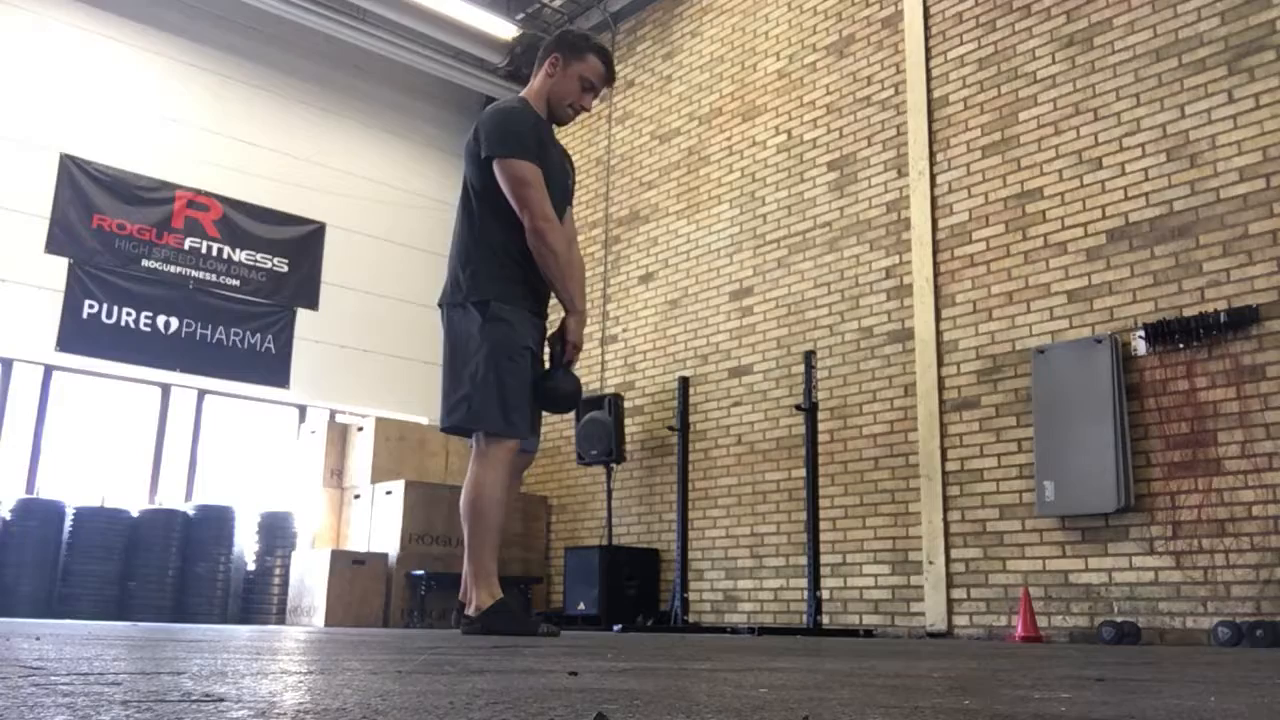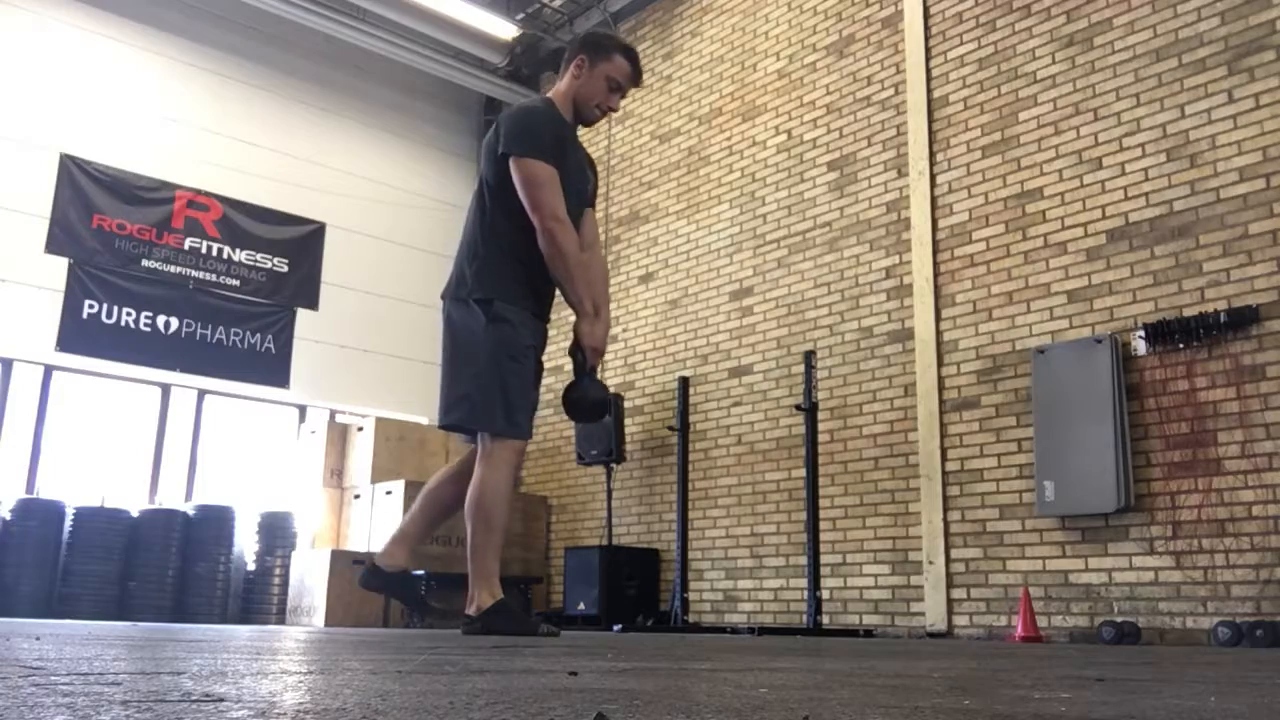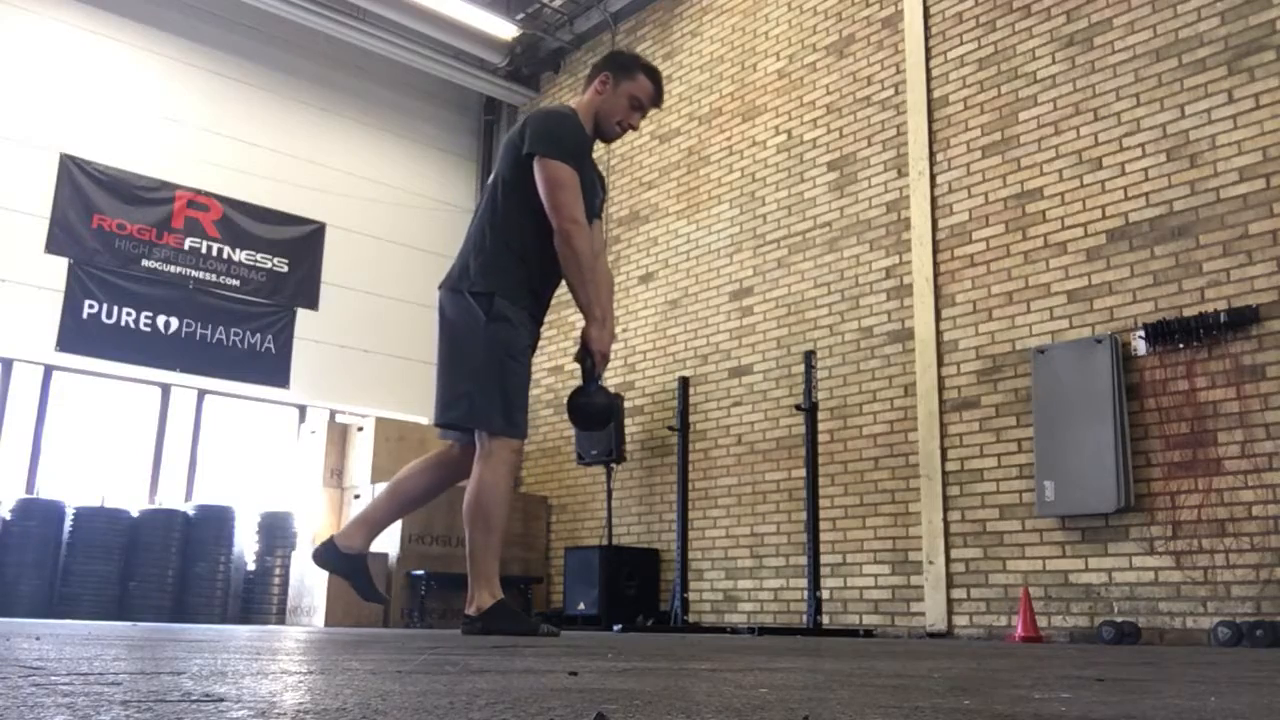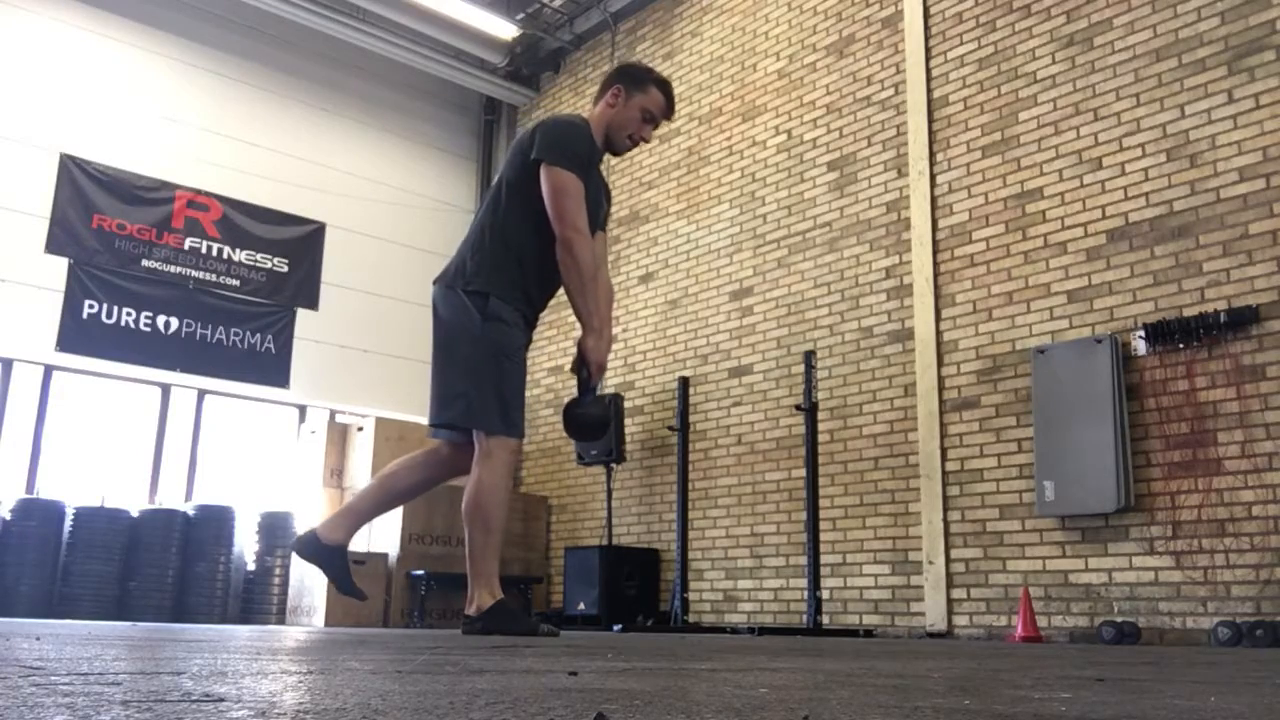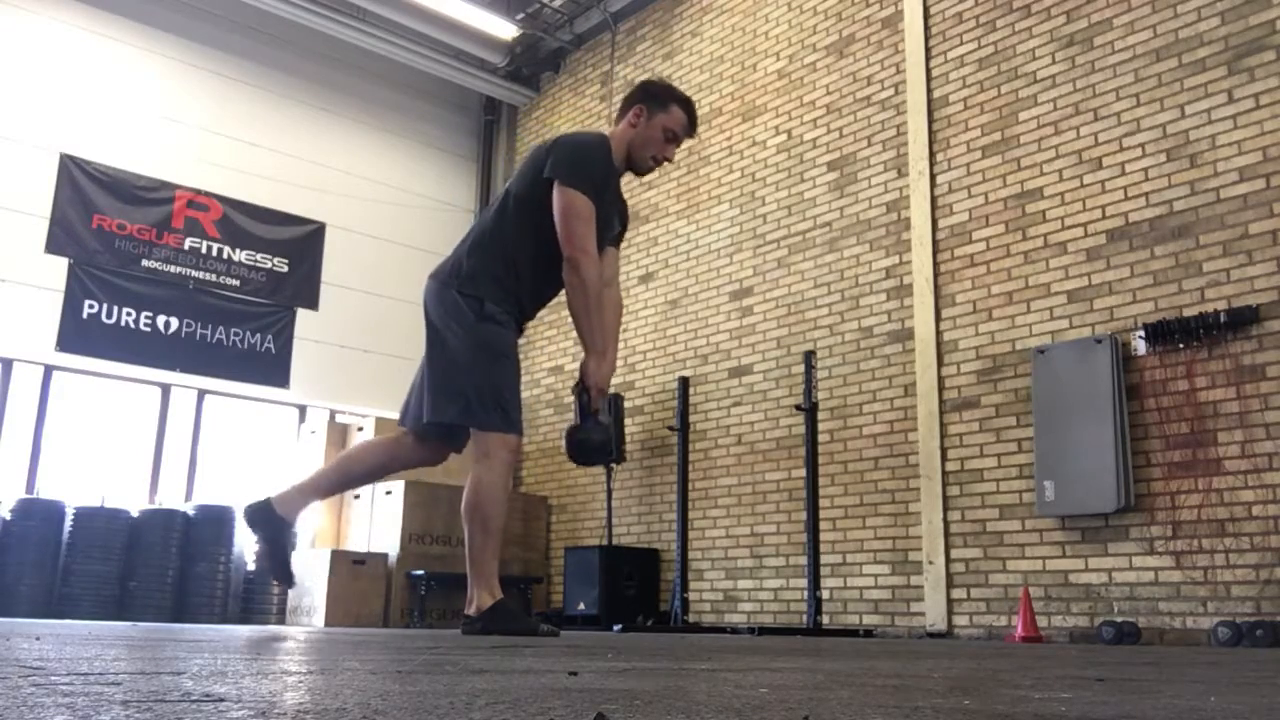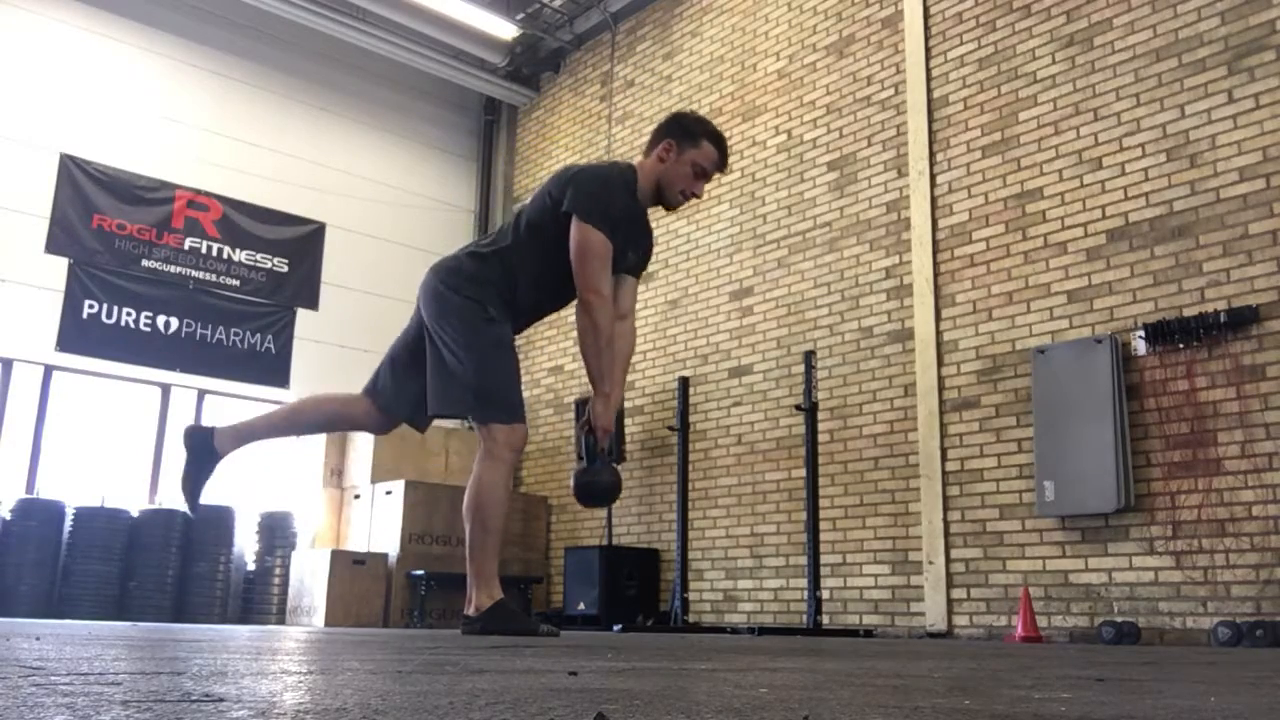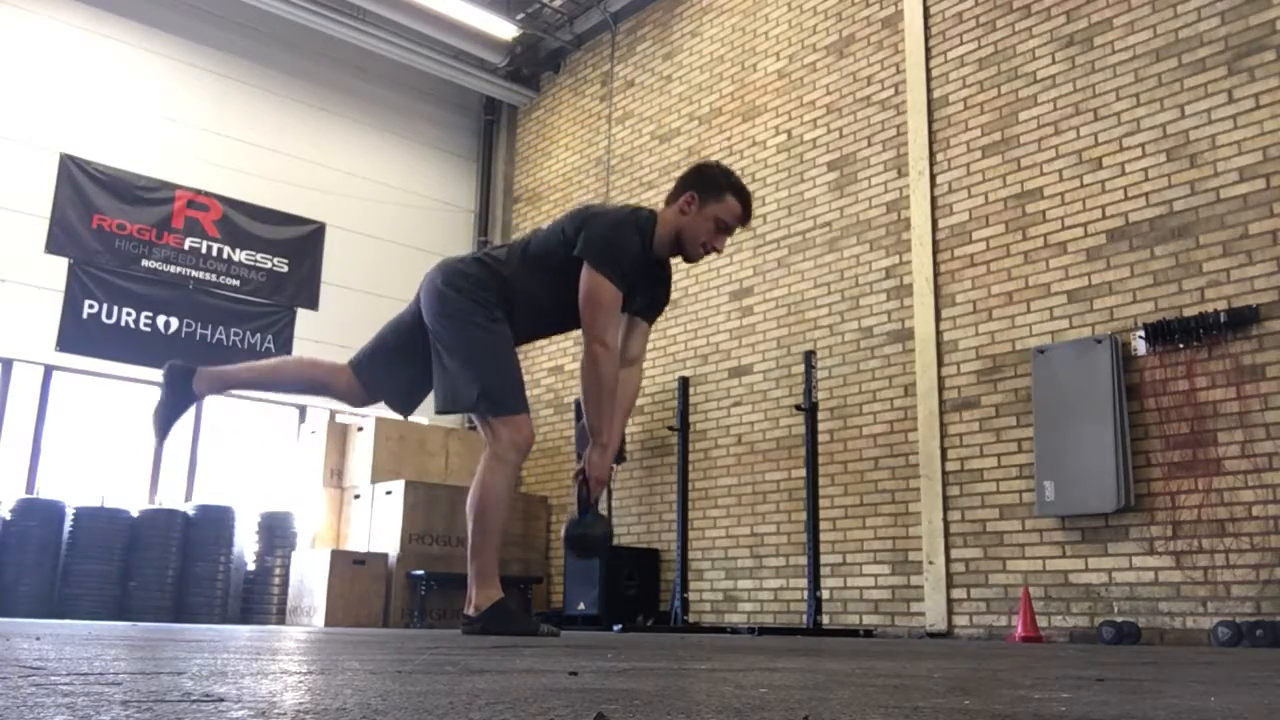
dt=0.5s
person 1, frame 1
left shoulder: (554, 153)
right shoulder: (507, 122)
left elbow: (566, 241)
right elbow: (539, 227)
left wrist: (574, 313)
right wrist: (573, 312)
left hip: (515, 312)
right hip: (491, 304)
left knee: (512, 450)
right knee: (499, 445)
left ankle: (475, 592)
right ankle: (484, 602)
person 1, frame 2
left shoulder: (580, 160)
right shoulder: (530, 123)
left elbow: (589, 249)
right elbow: (550, 228)
left wrist: (602, 321)
right wrist: (584, 316)
left hip: (518, 313)
right hip: (492, 303)
left knee: (491, 449)
right knee: (503, 446)
left ankle: (393, 559)
right ankle: (484, 602)
person 1, frame 3
left shoulder: (590, 173)
right shoulder: (553, 127)
left elbow: (595, 258)
right elbow: (568, 231)
left wrist: (605, 328)
right wrist: (594, 323)
left hip: (501, 308)
right hip: (488, 299)
left knee: (471, 449)
right knee: (500, 445)
left ankle: (349, 542)
right ankle: (484, 603)
person 1, frame 4
left shoulder: (596, 183)
right shoulder: (563, 135)
left elbow: (596, 270)
right elbow: (570, 240)
left wrist: (603, 338)
right wrist: (590, 333)
left hip: (495, 308)
right hip: (482, 298)
left knee: (463, 447)
right knee: (498, 445)
left ankle: (331, 534)
right ankle: (485, 603)
person 1, frame 5
left shoulder: (614, 204)
right shoulder: (579, 153)
left elbow: (606, 287)
right elbow: (577, 262)
left wrist: (607, 363)
right wrist: (595, 358)
left hip: (478, 306)
right hip: (472, 296)
left knee: (426, 443)
right knee: (499, 443)
left ankle: (279, 507)
right ankle: (485, 603)
person 1, frame 6
left shoulder: (638, 233)
right shoulder: (600, 186)
left elbow: (621, 319)
right elbow: (592, 301)
left wrist: (612, 403)
right wrist: (601, 398)
left hip: (466, 304)
right hip: (467, 294)
left knee: (374, 413)
right knee: (504, 439)
left ankle: (219, 441)
right ankle: (483, 603)
person 1, frame 7
left shoulder: (656, 279)
right shoulder: (617, 233)
left elbow: (628, 365)
right elbow: (598, 348)
left wrist: (609, 448)
right wrist: (598, 448)
left hip: (456, 302)
right hip: (464, 294)
left knee: (352, 386)
right knee: (512, 437)
left ankle: (197, 379)
right ankle: (483, 603)
